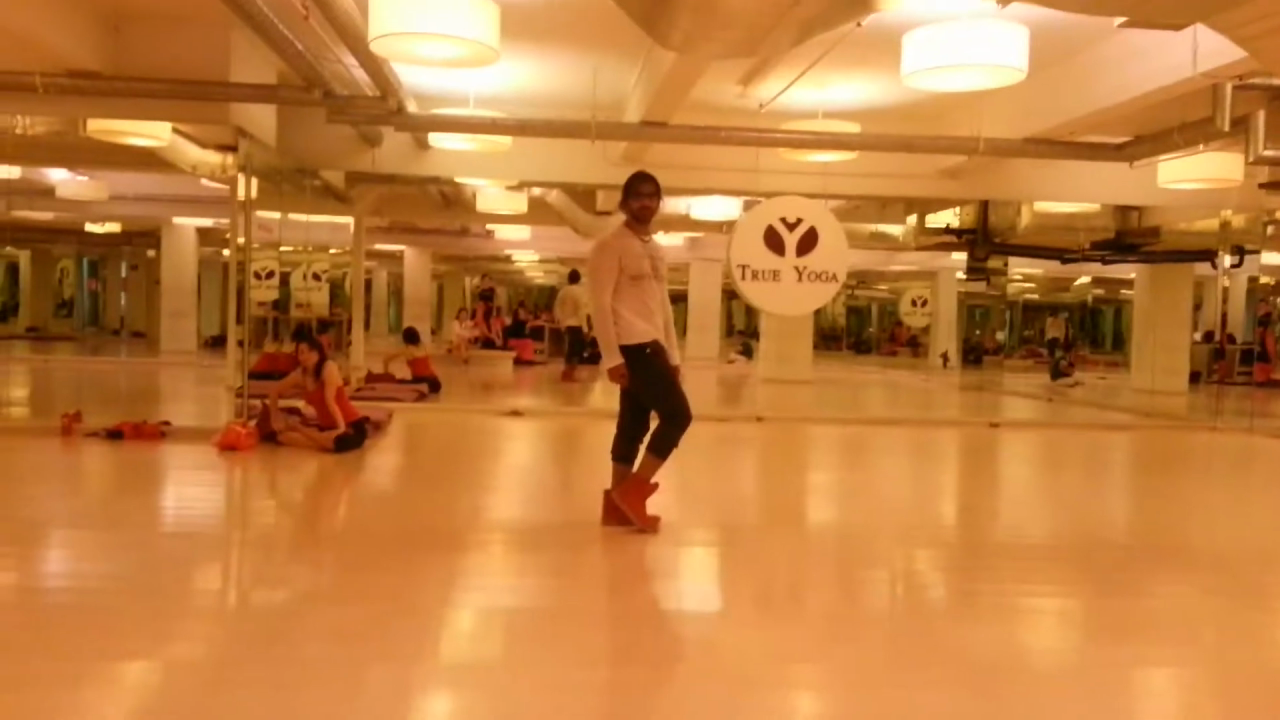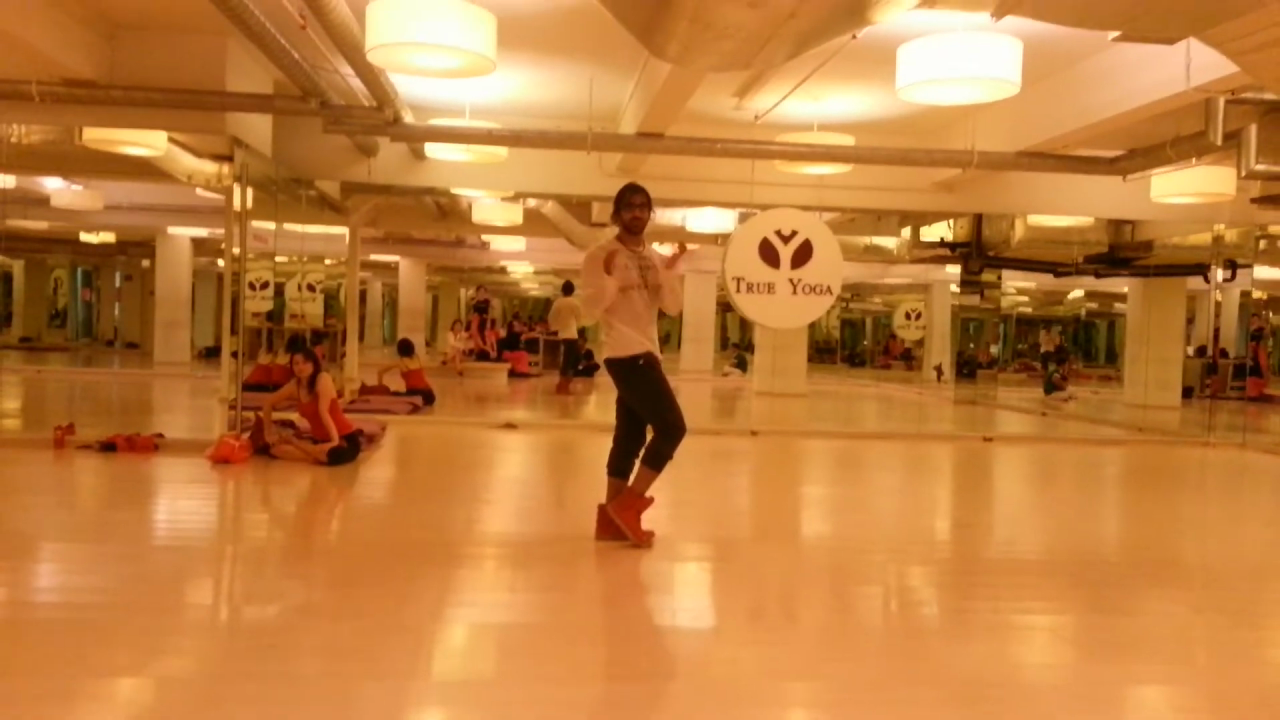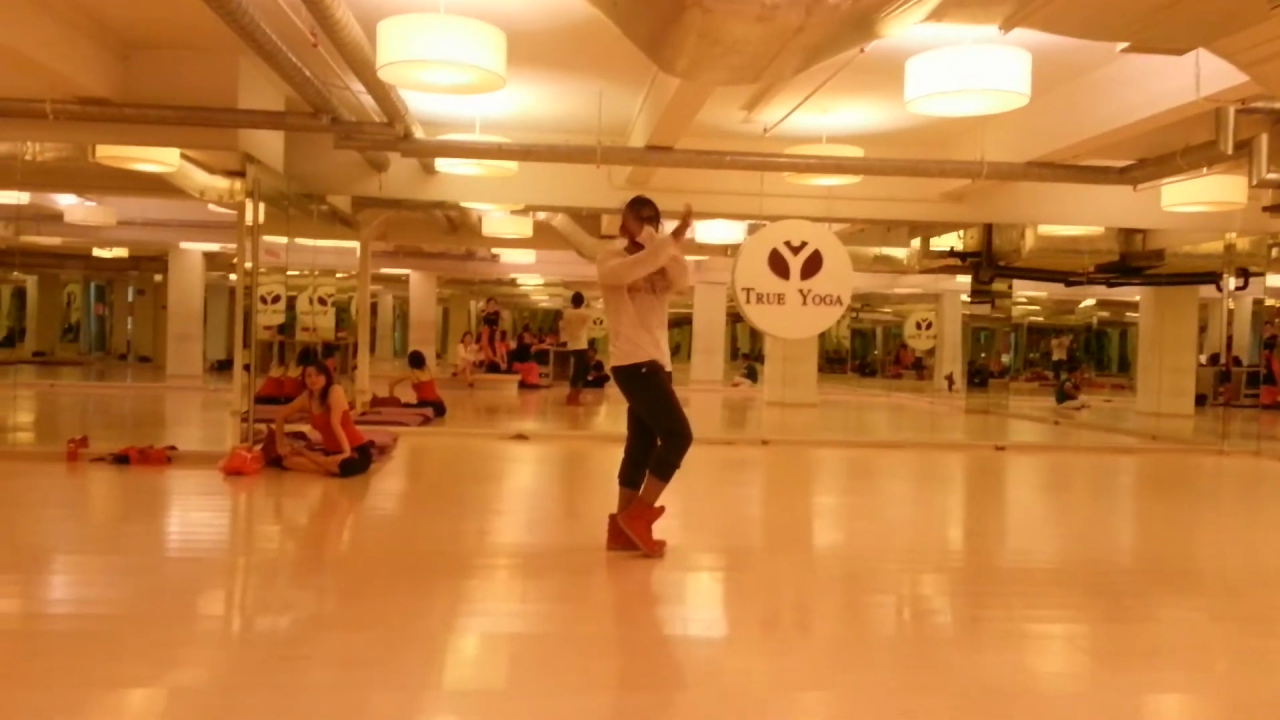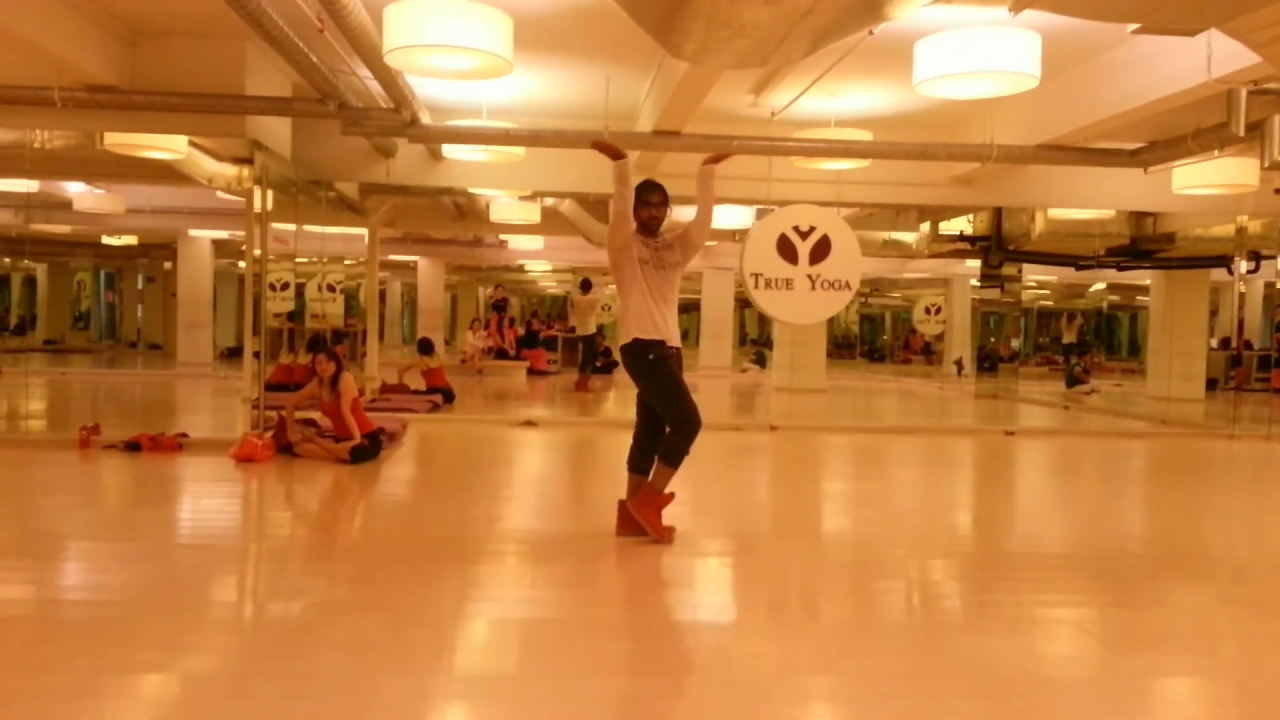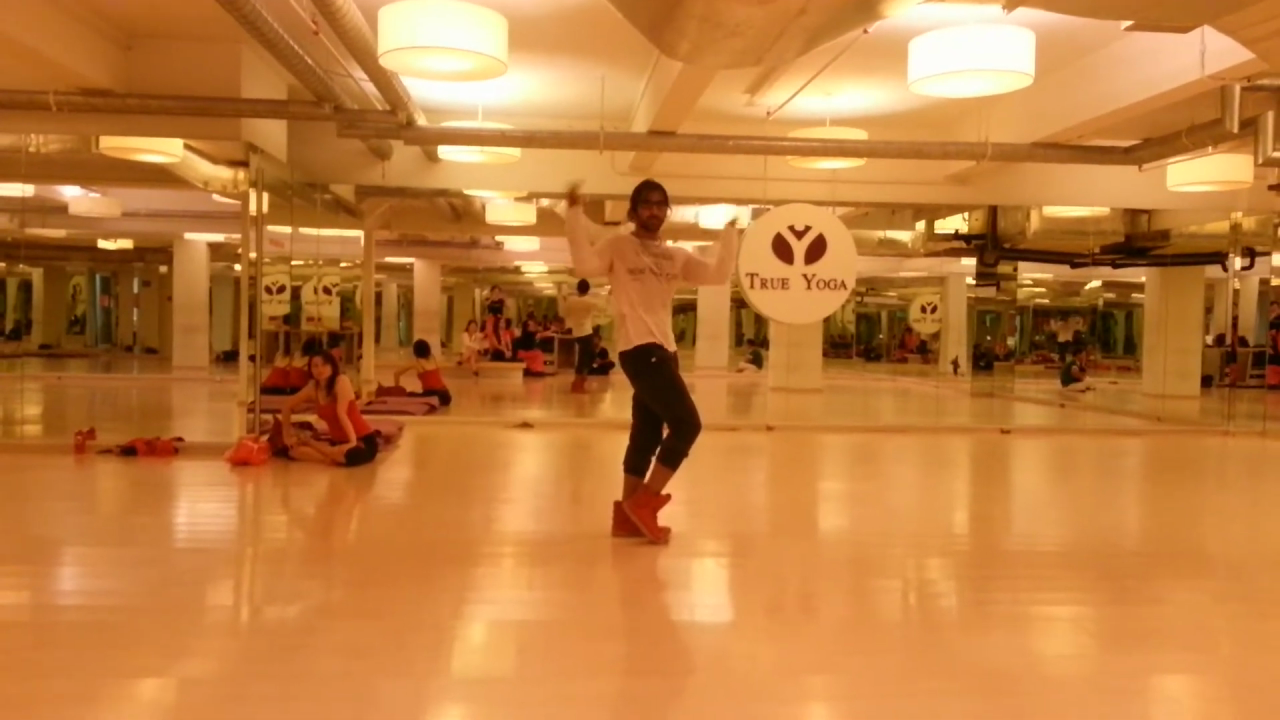
dt=0.7s
person 1, frame 1
left shoulder: (657, 250)
right shoulder: (610, 245)
right elbow: (601, 303)
left wrist: (672, 355)
right wrist: (611, 357)
left hip: (652, 346)
right hip: (632, 347)
left knee: (634, 424)
right knee: (677, 414)
left ankle: (617, 502)
right ankle: (634, 490)
person 1, frame 2
left shoulder: (657, 258)
right shoulder: (601, 254)
left elbow: (674, 307)
right elbow: (590, 308)
left wrist: (673, 271)
right wrist: (611, 276)
left hip: (646, 355)
right hip: (626, 355)
left knee: (630, 437)
right knee: (672, 426)
left ankle: (611, 516)
right ankle: (629, 503)
person 1, frame 3
left shoulder: (660, 264)
right shoulder: (613, 260)
left elbow: (680, 277)
right elbow: (627, 270)
left wrist: (659, 239)
right wrist: (664, 242)
left hip: (657, 363)
right hip: (632, 363)
left knee: (642, 446)
right knee: (677, 435)
left ankle: (621, 527)
right ankle: (638, 514)
person 1, frame 4
left shoulder: (676, 248)
right shoulder: (623, 244)
left elbow: (703, 223)
right elbow: (621, 216)
left wrist: (706, 174)
right wrist: (621, 165)
left hip: (669, 347)
right hip: (641, 346)
left knee: (652, 431)
right knee: (687, 420)
left ankle: (632, 511)
right ankle: (649, 499)
person 1, frame 5
left shoulder: (677, 256)
right shoulder: (618, 245)
left elbow: (718, 275)
right elbow: (584, 265)
left wrist: (729, 233)
right wrist: (575, 212)
left hip: (664, 350)
right hip: (639, 349)
left knee: (647, 434)
right knee: (687, 423)
left ankle: (628, 513)
right ankle: (645, 501)
